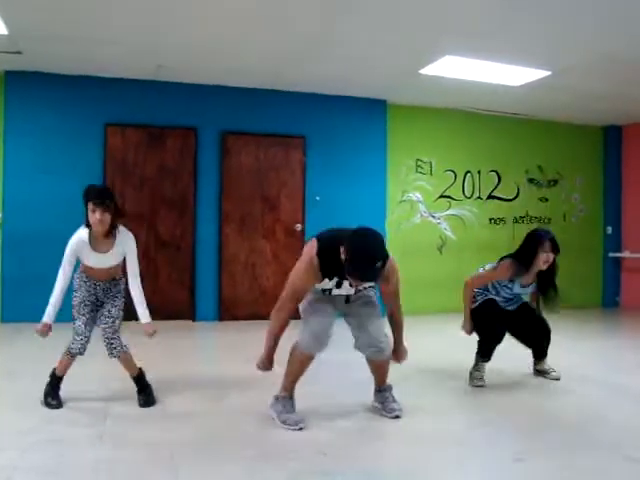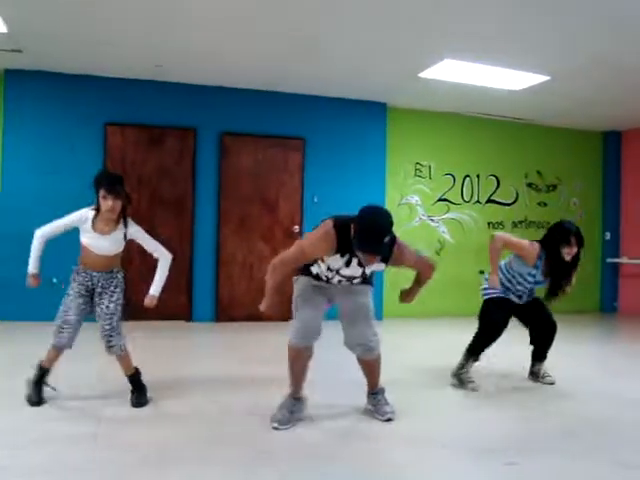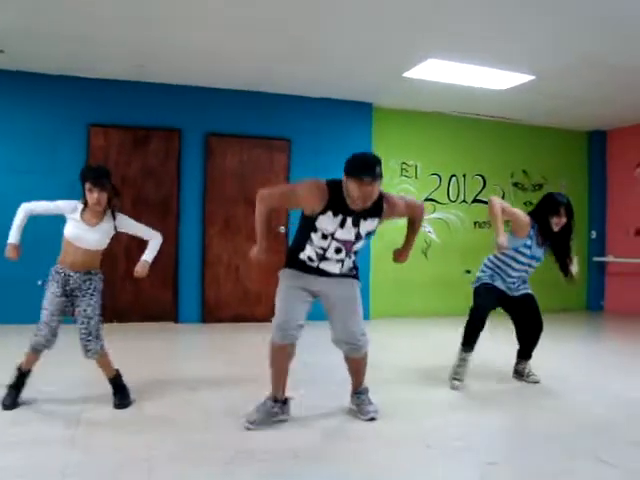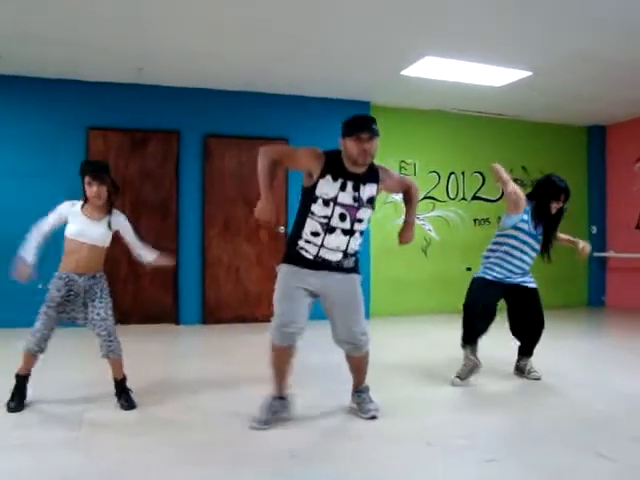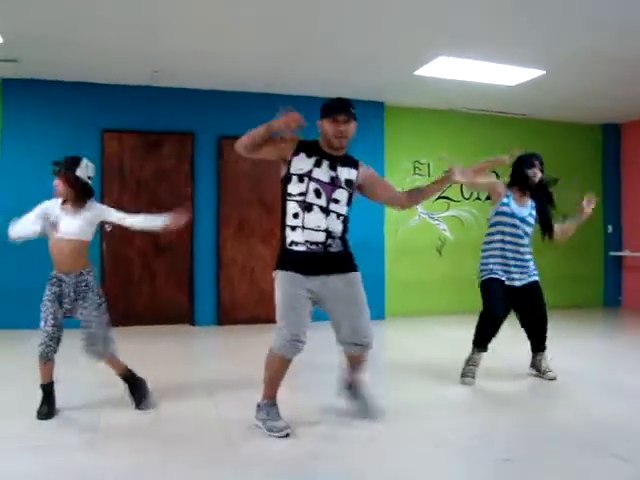
dt=0.4s
person 1, frame 1
left shoulder: (387, 268)
right shoulder: (315, 258)
left elbow: (393, 307)
right elbow: (283, 307)
left wrist: (398, 344)
right wrist: (268, 353)
left hip: (358, 295)
right hip: (319, 291)
left knee: (377, 342)
right knee: (315, 334)
left ankle: (383, 393)
right ankle: (283, 398)
person 1, frame 2
left shoulder: (397, 251)
right shoulder: (329, 234)
left elbow: (427, 266)
right elbow: (279, 264)
left wrist: (413, 291)
right wrist: (270, 299)
left hip: (355, 286)
right hip: (314, 279)
left knee: (366, 341)
right knee: (305, 330)
left ankle: (375, 395)
right ankle: (294, 398)
person 1, frame 3
left shoulder: (387, 206)
right shoulder: (320, 193)
left elbow: (418, 208)
right elbow: (265, 197)
left wrist: (406, 247)
right wrist: (261, 244)
left hip: (343, 278)
right hip: (300, 272)
left knee: (354, 339)
right knee: (286, 328)
left ankle: (359, 395)
right ankle: (277, 401)
person 1, frame 4
left shoulder: (380, 177)
right shoulder: (318, 163)
left elbow: (409, 186)
right elbow: (267, 155)
left wrist: (409, 223)
right wrist: (266, 198)
left hip: (343, 273)
right hip: (298, 267)
left knee: (355, 337)
right knee: (285, 329)
left ankle: (360, 393)
right ankle: (279, 398)
person 1, frame 5
left shoulder: (354, 169)
right shoulder: (294, 151)
left elbow: (404, 197)
right elbow: (244, 148)
left wrist: (442, 183)
right wrist: (273, 128)
left hip: (338, 268)
right hip: (293, 267)
left knee: (359, 337)
right knee: (290, 339)
left ankle: (353, 384)
right ankle: (266, 406)
person 2, frame 1
left shoulder: (125, 237)
right shoulder: (79, 239)
left elbow: (134, 279)
right elbow: (62, 279)
left wrist: (145, 319)
right wrist: (47, 318)
left hip: (114, 287)
right hip: (86, 285)
left knee: (110, 336)
right knee: (80, 336)
left ankle: (142, 385)
right ankle: (53, 386)
person 2, frame 2
left shoulder: (129, 227)
right shoulder: (84, 217)
left elbow: (164, 256)
right elbow: (41, 234)
left wrist: (154, 290)
right wrist: (33, 268)
left hip: (111, 280)
right hip: (82, 277)
left knee: (111, 334)
right knee: (66, 332)
left ankle: (137, 385)
right ankle: (39, 378)
person 2, frame 3
left shoulder: (116, 220)
right shoulder: (70, 209)
left elbow: (154, 236)
right elbow: (27, 208)
left wrist: (146, 260)
left hip: (90, 280)
right hip: (61, 276)
left knee: (90, 340)
right knee: (46, 333)
left ankle: (119, 387)
person 2, frame 4
left shoulder: (116, 218)
right shoulder: (70, 208)
left elbow: (137, 249)
right elbow: (39, 231)
left wrist: (155, 258)
right wrist: (27, 259)
left hip: (95, 283)
right hip: (64, 281)
left knee: (109, 338)
right knee: (38, 337)
left ankle: (122, 390)
right ankle: (19, 388)
person 2, frame 5
left shoulder: (94, 210)
right shoulder: (50, 207)
left elbow: (133, 220)
right elbow: (15, 231)
left wrist: (166, 220)
right wrist: (37, 229)
left hip: (84, 281)
right hip: (57, 282)
left knee: (98, 344)
right knee: (46, 342)
left ankle: (133, 382)
right ankle: (47, 398)
person 3, frame 1
left shoulder: (543, 273)
right shoulder: (508, 267)
left elbow: (534, 295)
right elbow: (469, 284)
left wrist: (533, 314)
right wrist: (468, 318)
left hip: (513, 303)
right hip: (487, 299)
left knee: (541, 330)
right knee: (494, 329)
left ankle: (541, 363)
right ankle: (479, 367)
person 3, frame 2
left shoulder: (562, 261)
right shoulder: (532, 251)
right elbow: (497, 237)
right wrist: (493, 273)
left hip: (524, 296)
right hip: (499, 291)
left knee: (548, 326)
right knee: (492, 328)
left ankle: (537, 367)
right ankle: (464, 368)
person 3, frame 3
left shoulder: (553, 235)
right shoulder: (525, 224)
left elbow: (566, 244)
right elbow: (495, 201)
left wrist: (573, 262)
right wrist: (500, 234)
left hip: (518, 287)
right hip: (491, 279)
left knee: (534, 325)
right knee: (479, 314)
left ankle: (522, 366)
right ankle: (463, 359)
person 3, frame 4
left shoulder: (546, 219)
right shoulder: (520, 203)
left elbow: (553, 235)
right elbow: (496, 168)
left wrist: (578, 242)
right wrist: (509, 184)
left hip: (522, 279)
right hip: (493, 272)
left knee: (534, 324)
right knee: (476, 309)
left ankle: (524, 362)
right ankle: (470, 358)
person 3, frame 5
left shoulder: (538, 201)
right shoulder: (500, 189)
left elbow: (556, 233)
right elbow: (461, 178)
left wrist: (582, 215)
left hip: (524, 270)
right hip: (495, 268)
left knee: (538, 316)
right knee: (493, 313)
left ankle: (539, 358)
right ankle: (474, 358)
